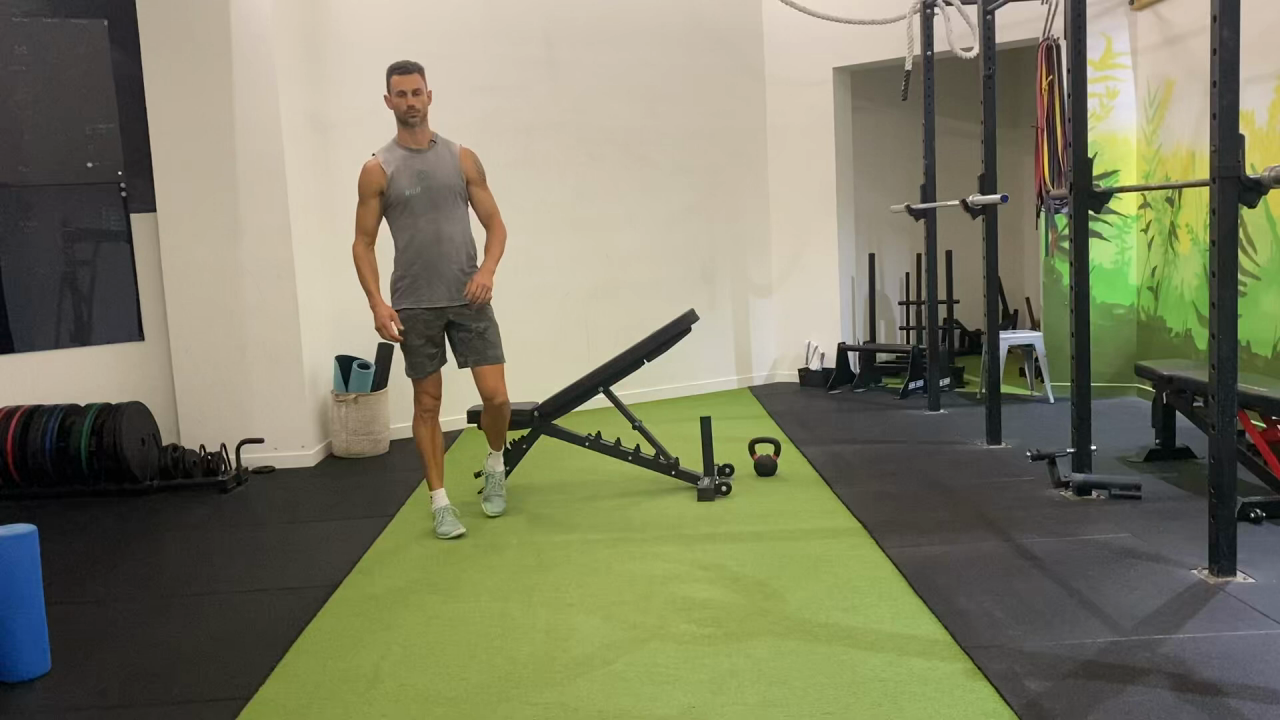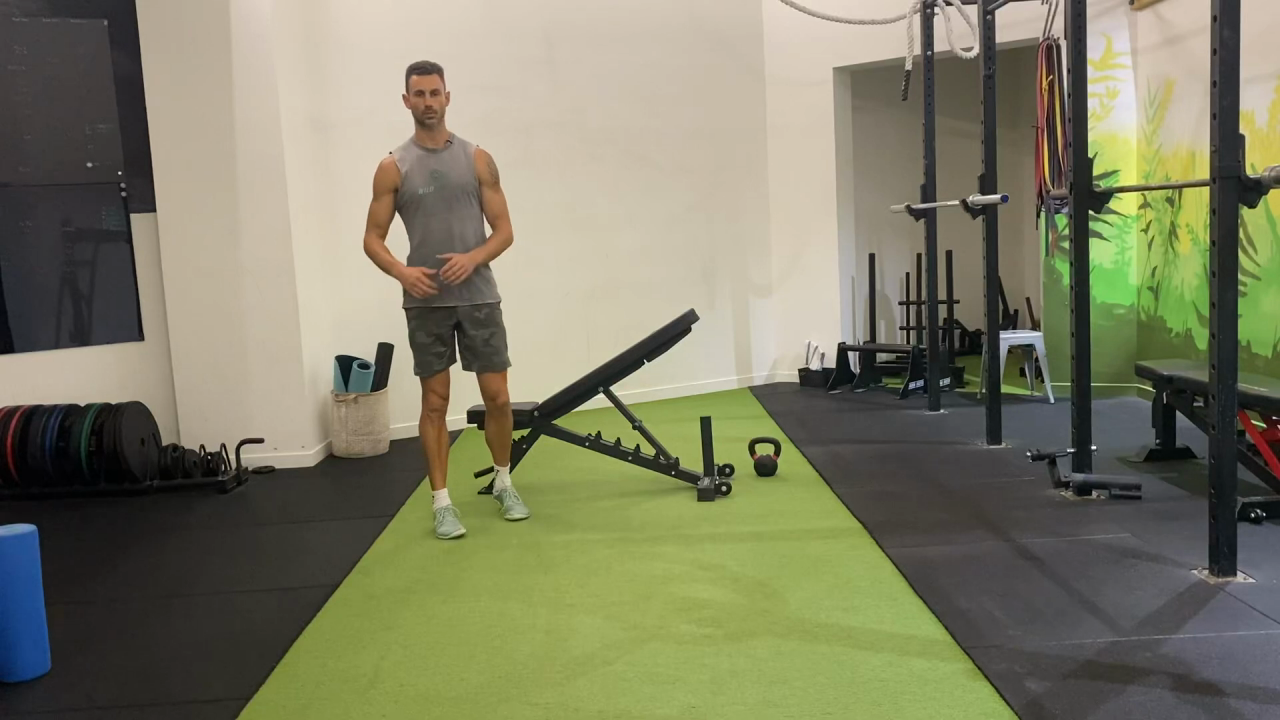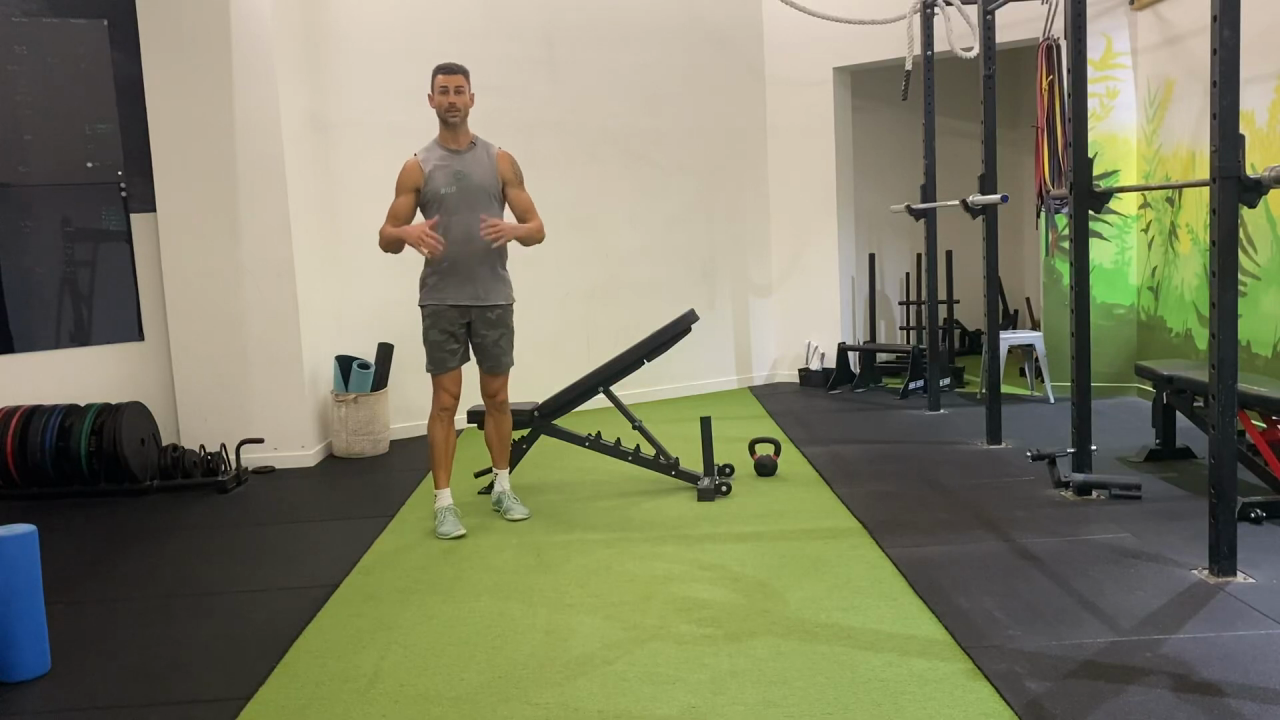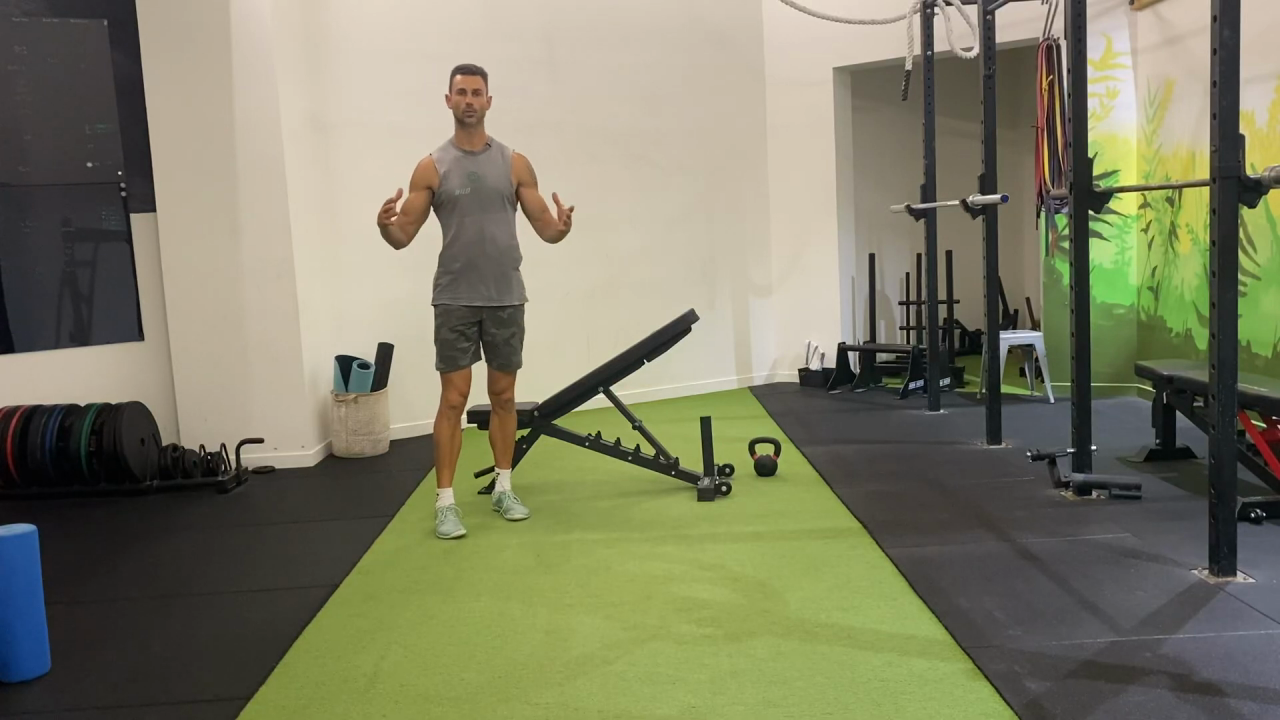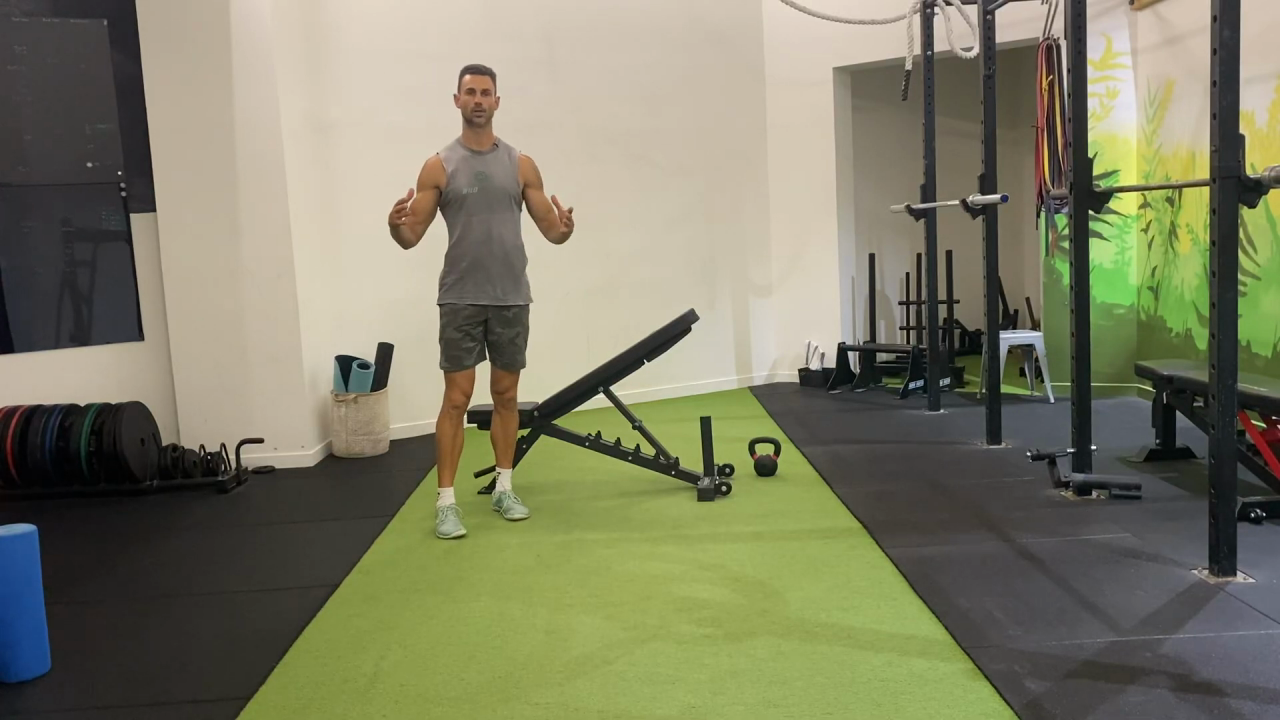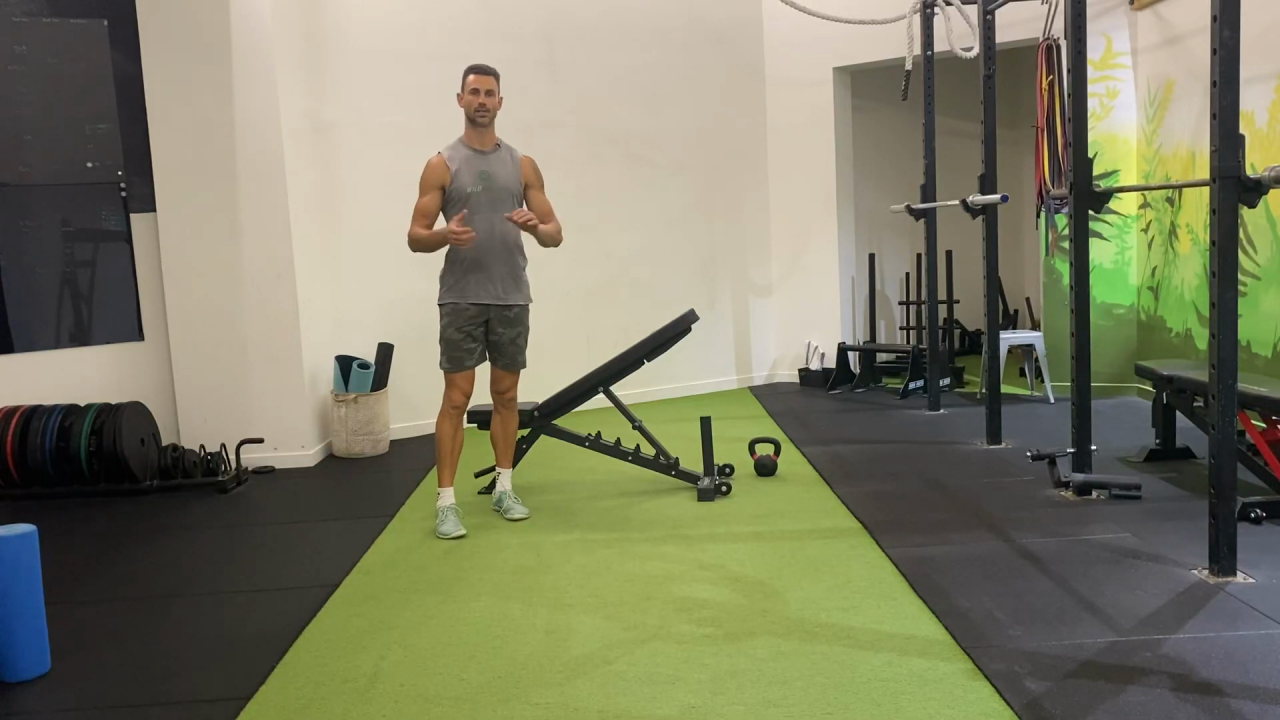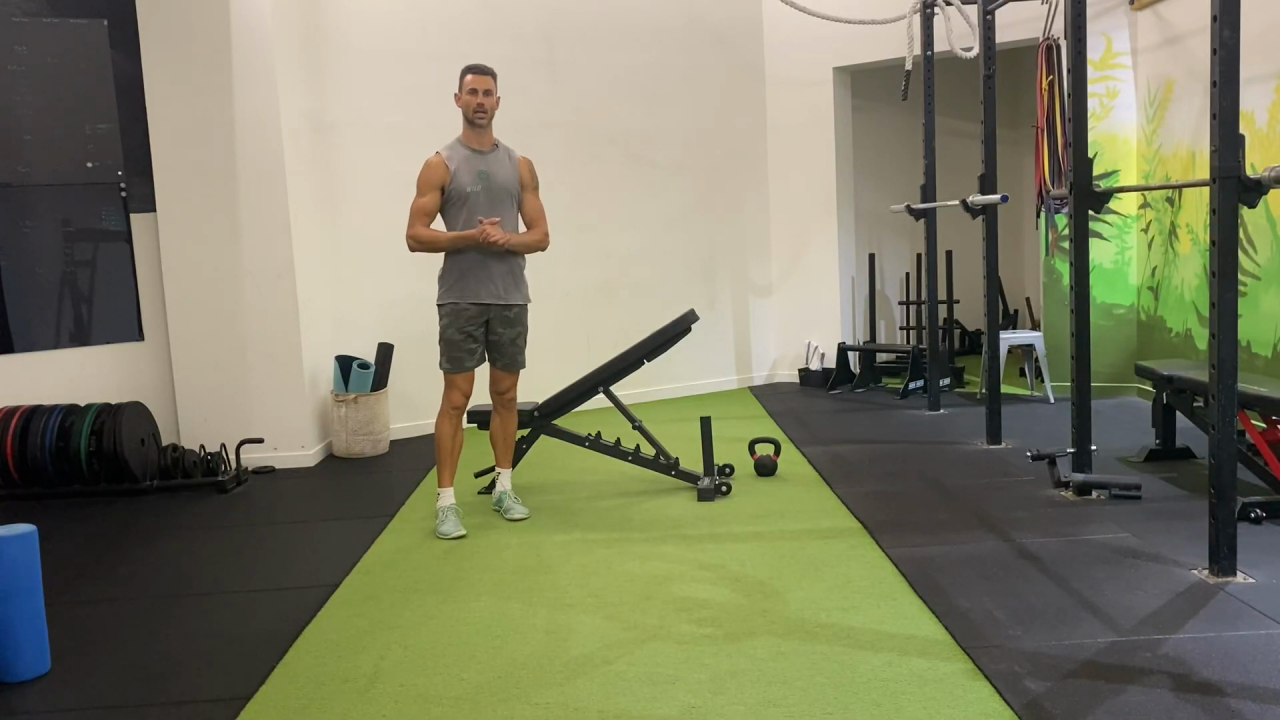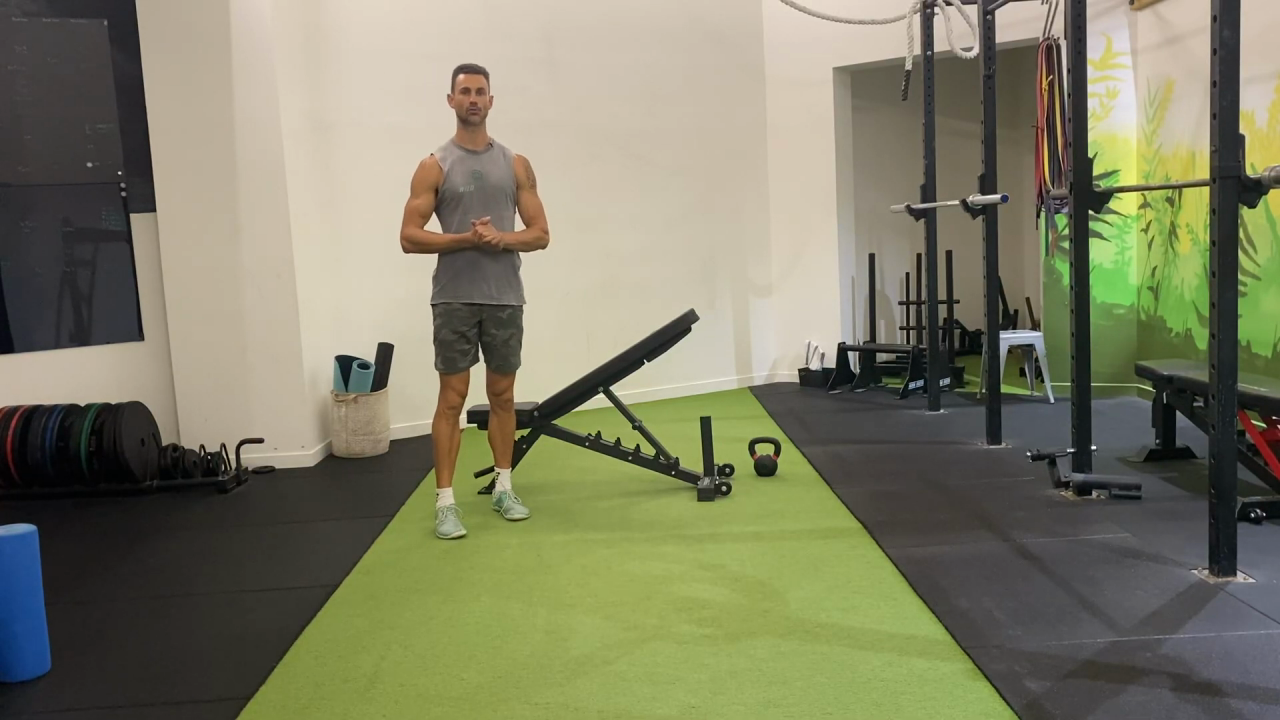
dt=0.3s
person 1, frame 1
left shoulder: (462, 158)
right shoulder: (377, 169)
left elbow: (496, 225)
right elbow: (363, 243)
left wrist: (488, 270)
right wrist: (378, 306)
left hip: (469, 298)
right hip: (415, 305)
left knee: (496, 396)
right knee: (428, 403)
left ankle: (493, 464)
right ankle: (440, 501)
person 1, frame 2
left shoulder: (477, 159)
right shoulder: (393, 167)
left elbow: (504, 230)
right elbow: (373, 238)
left wrist: (473, 258)
right wrist: (402, 271)
left hip: (479, 297)
right hip: (426, 303)
left knee: (498, 397)
right knee: (435, 402)
left ankle: (503, 482)
right ankle: (442, 501)
person 1, frame 3
left shoulder: (500, 160)
right shoulder: (417, 167)
left elbow: (537, 231)
right elbow: (386, 240)
left wrist: (516, 229)
right wrist: (406, 234)
left hip: (494, 298)
right hip: (442, 300)
left knee: (497, 396)
right knee: (445, 399)
left ankle: (502, 487)
right ankle: (443, 501)
person 1, frame 4
left shoulder: (514, 163)
right shoulder: (432, 167)
left elbow: (546, 230)
right elbow: (402, 238)
left wrist: (562, 226)
right wrist: (385, 225)
left hip: (506, 298)
right hip: (455, 299)
left knee: (503, 395)
right knee: (453, 399)
left ankle: (503, 487)
right ankle: (445, 501)
person 1, frame 5
left shoulder: (521, 164)
right shoulder: (439, 166)
left elbow: (550, 232)
right elbow: (411, 238)
left wrist: (564, 228)
right wrist: (396, 225)
left hip: (511, 298)
right hip: (461, 299)
left knee: (505, 394)
right knee: (457, 399)
left ankle: (503, 487)
right ankle: (446, 500)
person 1, frame 6
left shoulder: (522, 164)
right shoulder: (441, 164)
left elbow: (554, 235)
right elbow: (416, 238)
left wrist: (538, 226)
right wrist: (442, 235)
left hip: (512, 297)
right hip: (461, 298)
left knee: (505, 394)
right knee: (456, 398)
left ankle: (503, 487)
right ankle: (446, 501)
person 1, frame 7
left shoulder: (520, 165)
right shoulder: (440, 165)
left elbow: (541, 235)
right elbow: (416, 236)
left wrist: (506, 239)
right wrist: (472, 236)
left hip: (511, 297)
right hip: (461, 298)
left knee: (505, 394)
right knee: (456, 398)
left ankle: (503, 487)
right ankle: (446, 501)
person 1, frame 8
left shoulder: (515, 164)
right shoulder: (434, 166)
left elbow: (540, 233)
right elbow: (409, 237)
left wrist: (501, 238)
right wrist: (466, 238)
left hip: (505, 297)
right hip: (454, 299)
left knee: (502, 395)
right knee: (452, 399)
left ankle: (503, 487)
right ankle: (445, 501)
